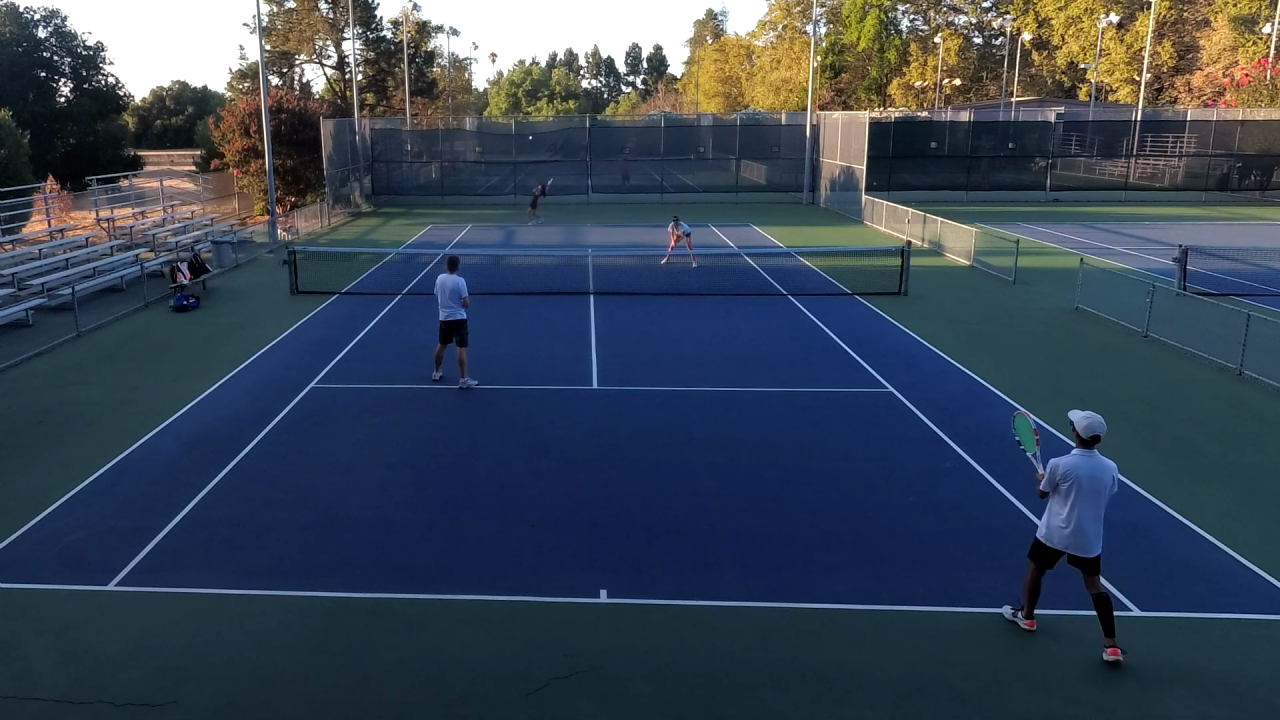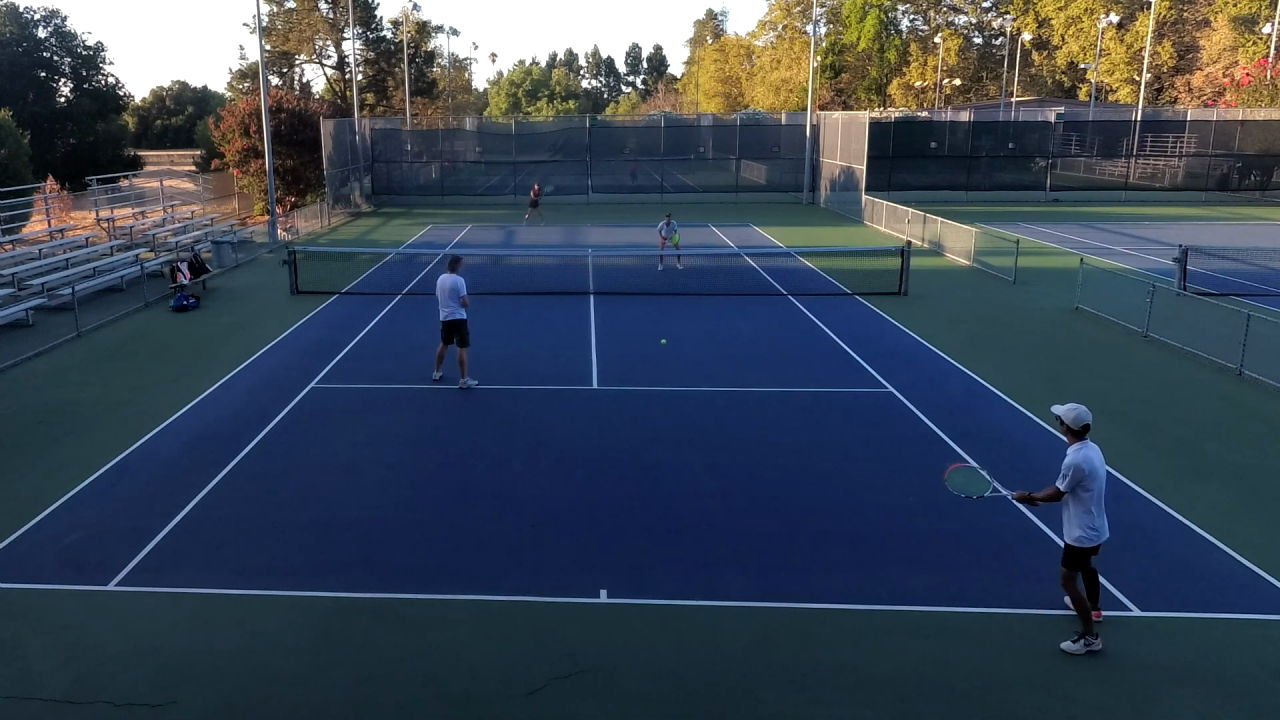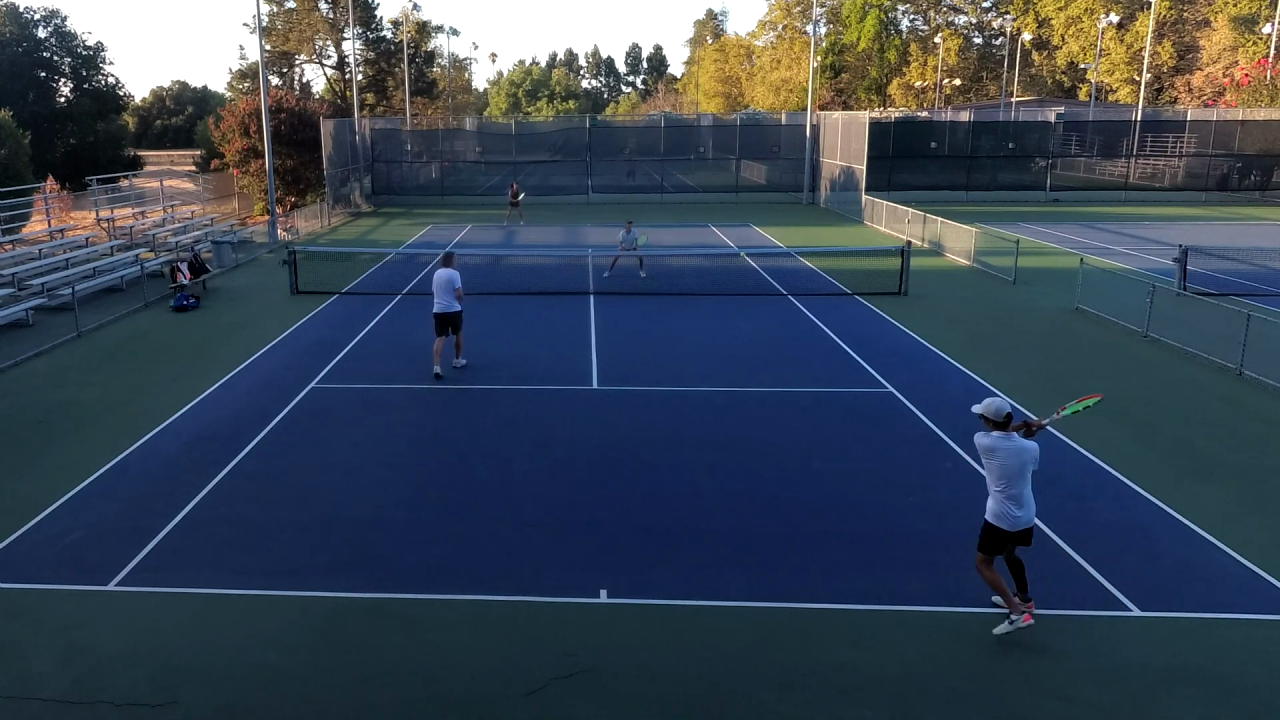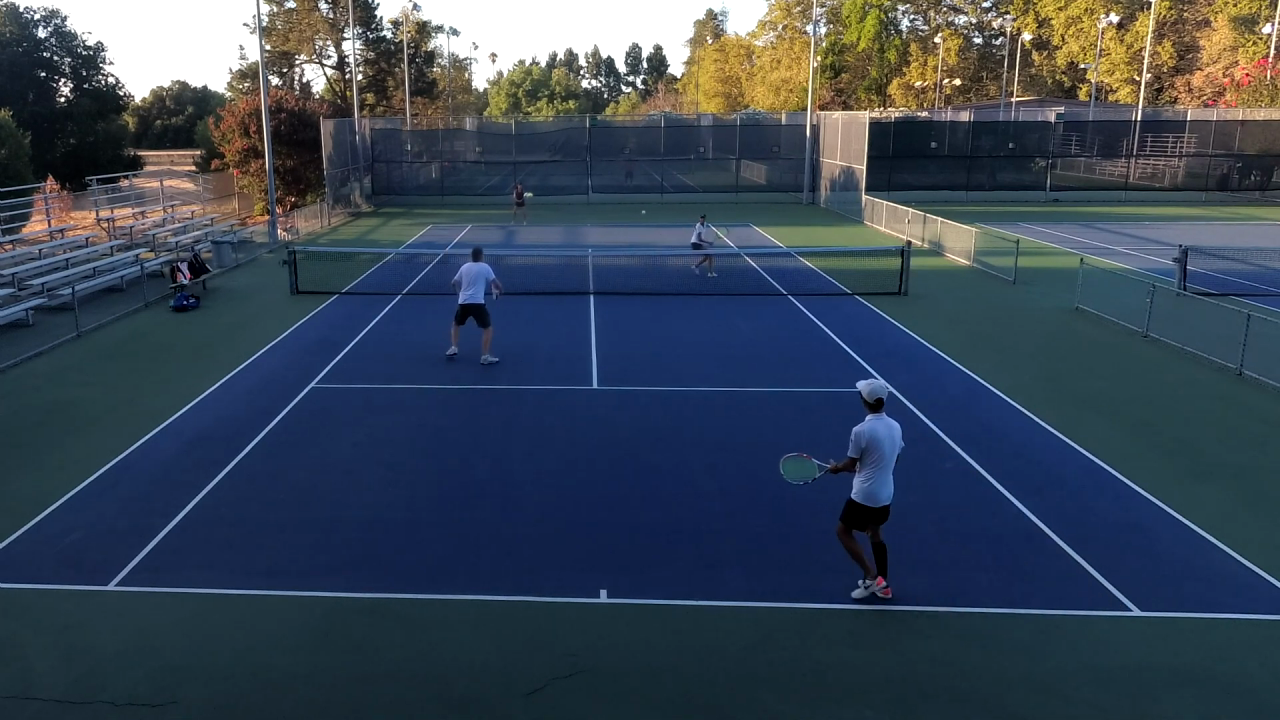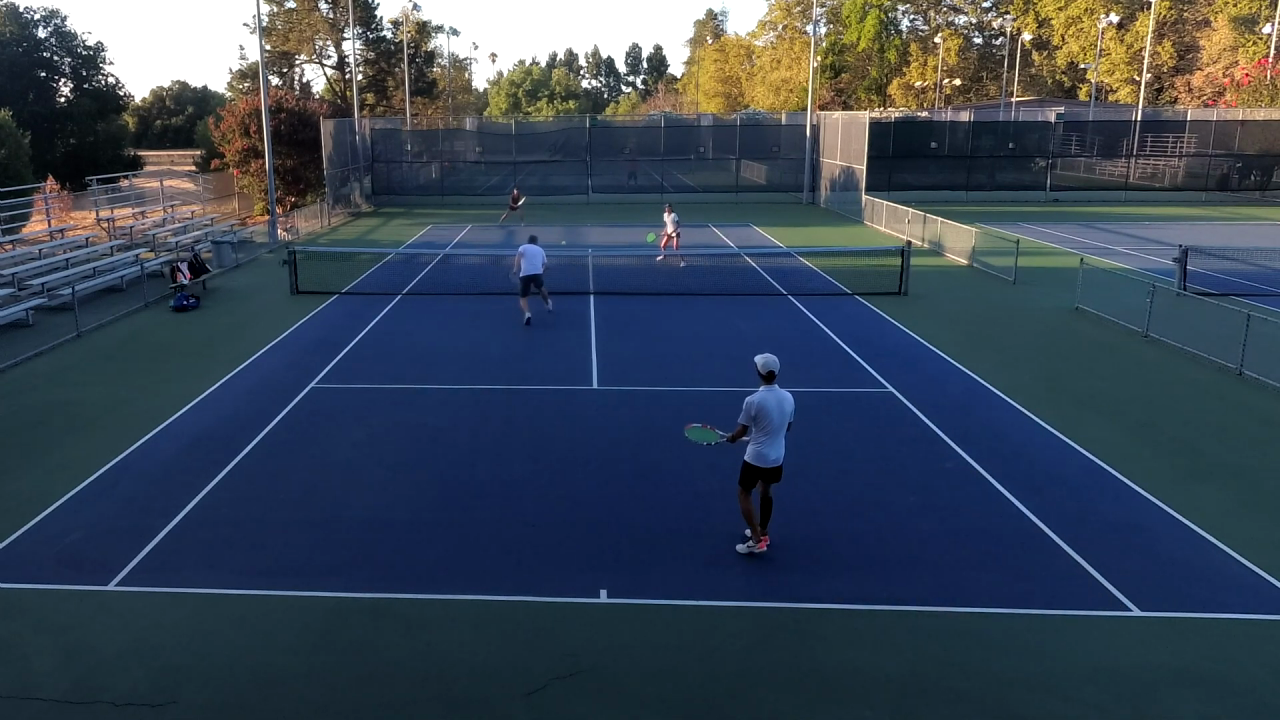
dt=1s
person 1, frame 1
left shoulder: (1060, 464)
right shoulder: (1111, 469)
left elbow: (1043, 493)
left wrist: (1042, 479)
left hip: (1055, 534)
right hip: (1090, 538)
left knee: (1035, 570)
right knee: (1095, 585)
left ankle: (1027, 616)
right ankle: (1111, 646)
person 1, frame 2
left shoulder: (1075, 461)
right shoulder: (1091, 450)
left elbow: (1056, 494)
left wrist: (1028, 496)
right wrist: (1035, 495)
left hip: (1081, 532)
right hip: (1094, 527)
left knee: (1067, 580)
right knee: (1086, 564)
left ankle: (1090, 636)
right ankle: (1093, 608)
person 1, frame 3
left shoulder: (983, 442)
right shoulder: (1031, 448)
left wrist: (1023, 427)
left hip: (1000, 517)
right hip: (1026, 516)
left knee: (983, 564)
right knee: (1009, 553)
left ankle: (1017, 613)
right ankle: (1024, 599)
person 1, frame 4
left shoulder: (861, 431)
right shoulder: (895, 427)
left elbow: (850, 465)
left wrist: (836, 467)
left hip: (864, 494)
right hip: (885, 494)
left knee: (843, 532)
right knee: (875, 535)
left ankle: (872, 577)
right ankle: (882, 584)
person 1, frame 5
left shoulder: (753, 401)
right shoulder: (788, 398)
left elbow: (742, 431)
right elbow: (787, 427)
left wrist: (732, 437)
left hip: (756, 457)
right hip: (777, 457)
left knee: (744, 494)
right knee: (766, 491)
left ankle: (757, 540)
right ankle: (762, 533)
